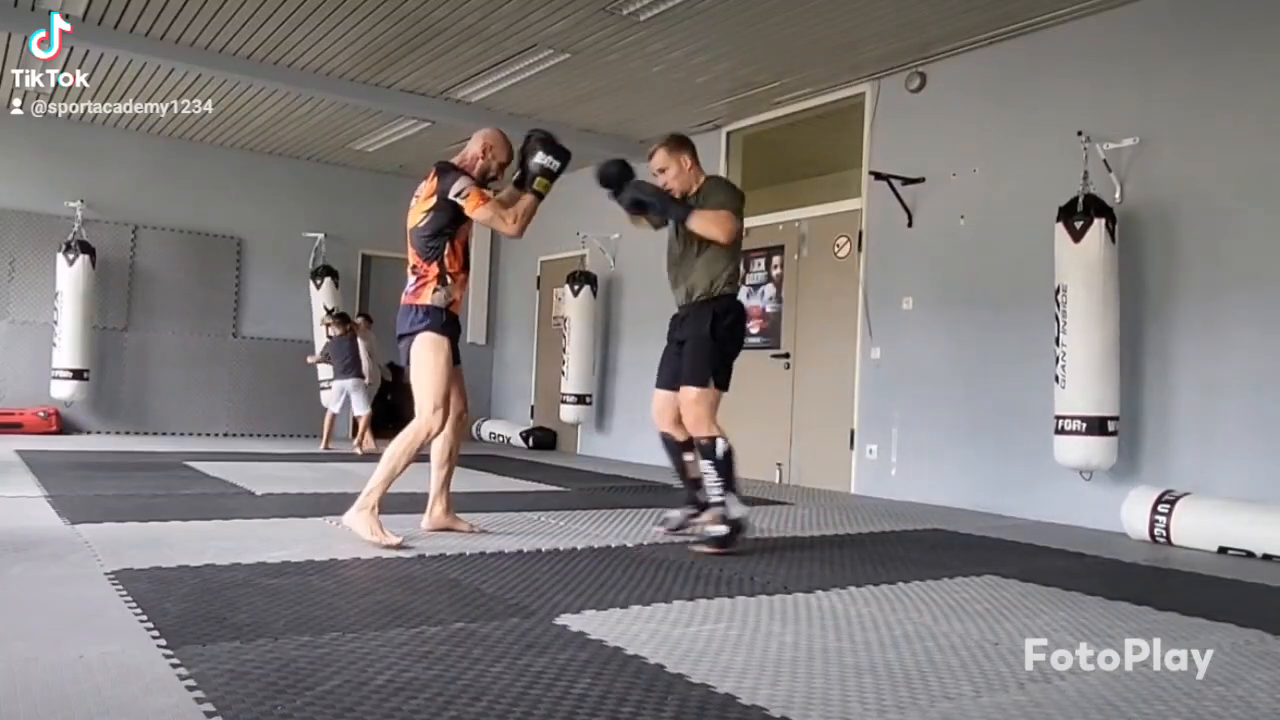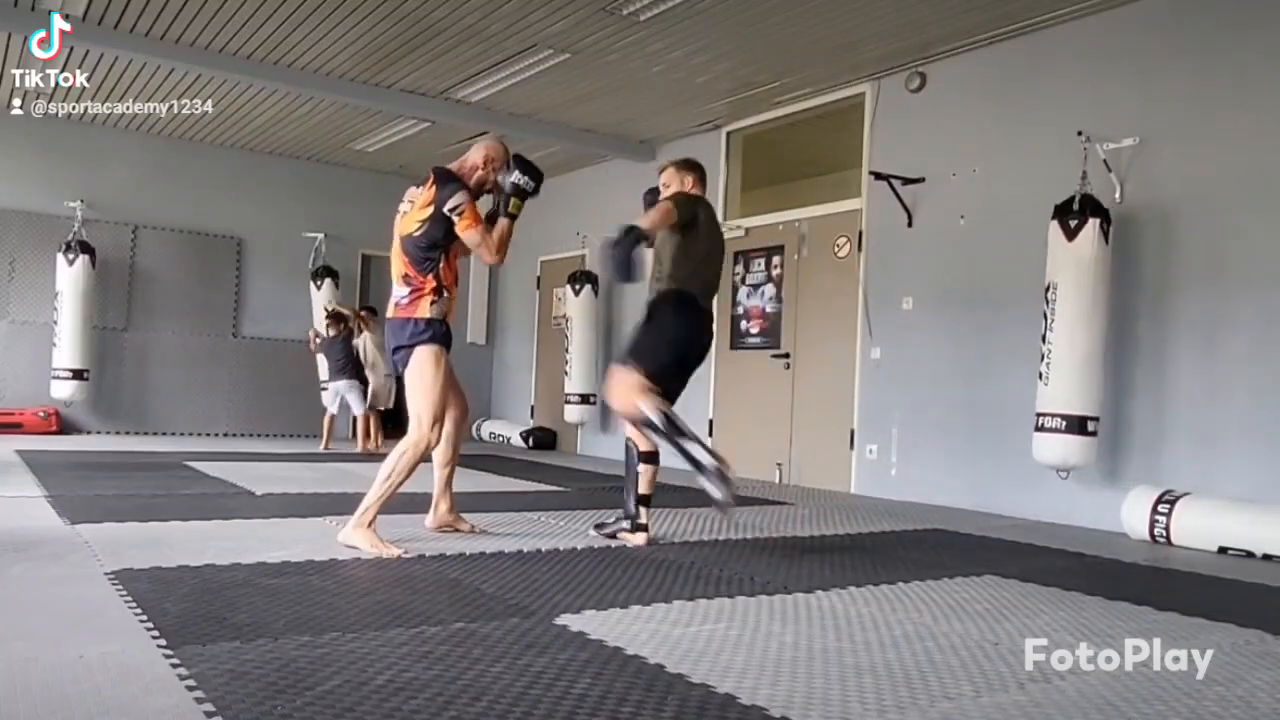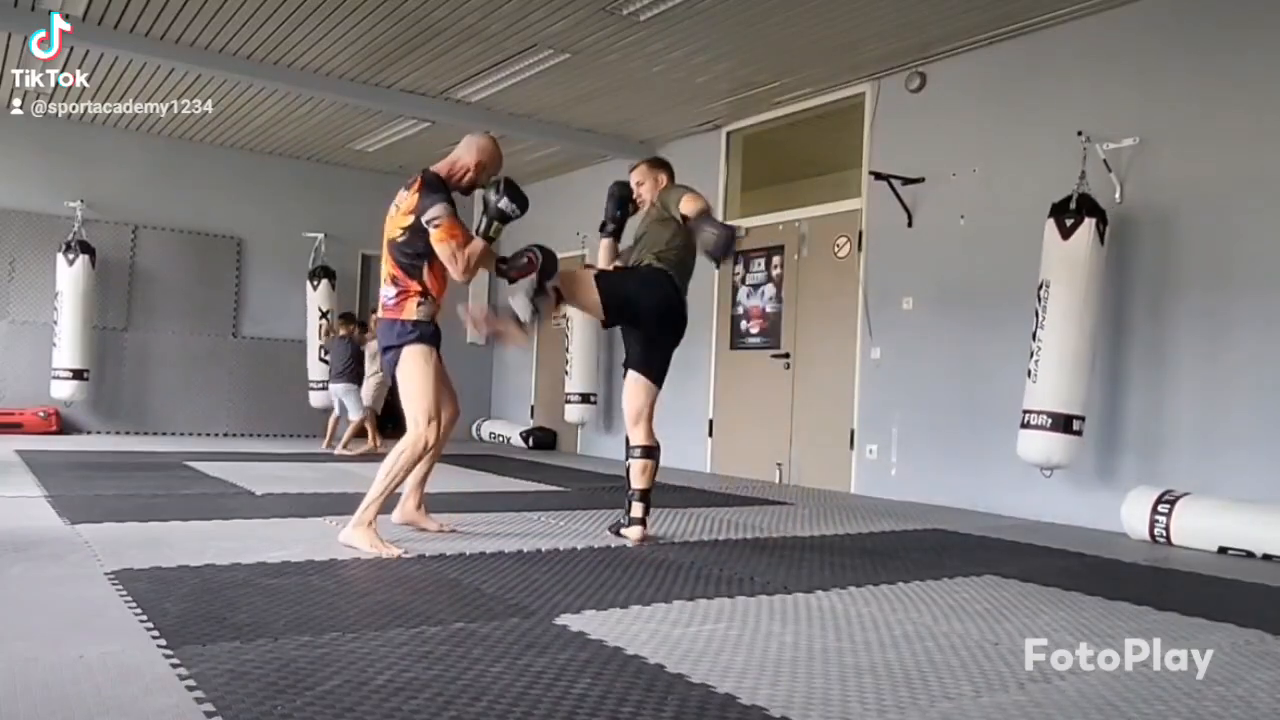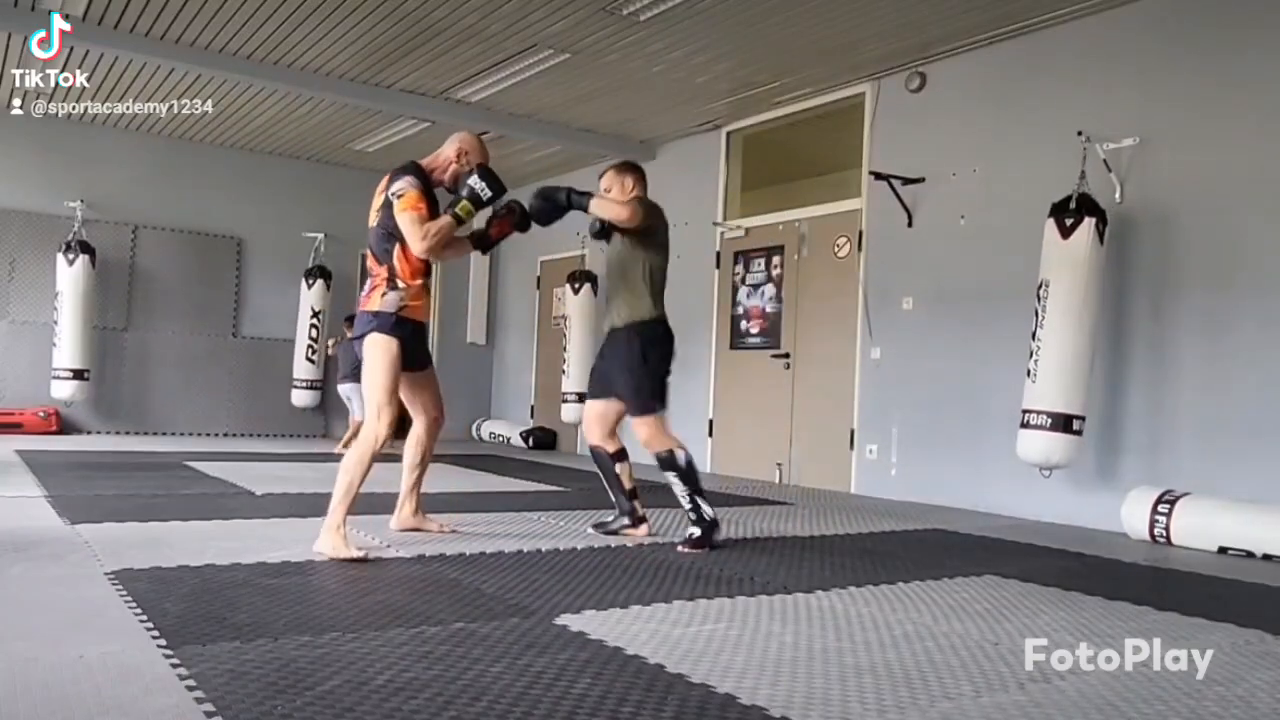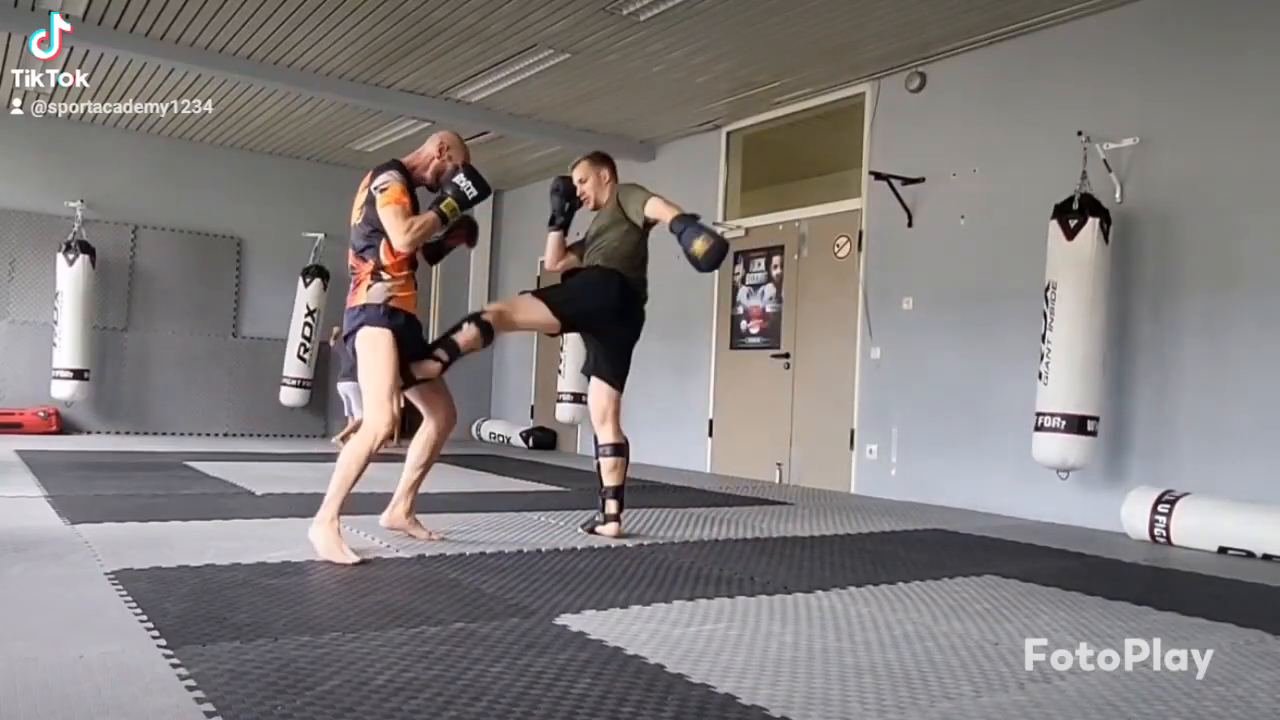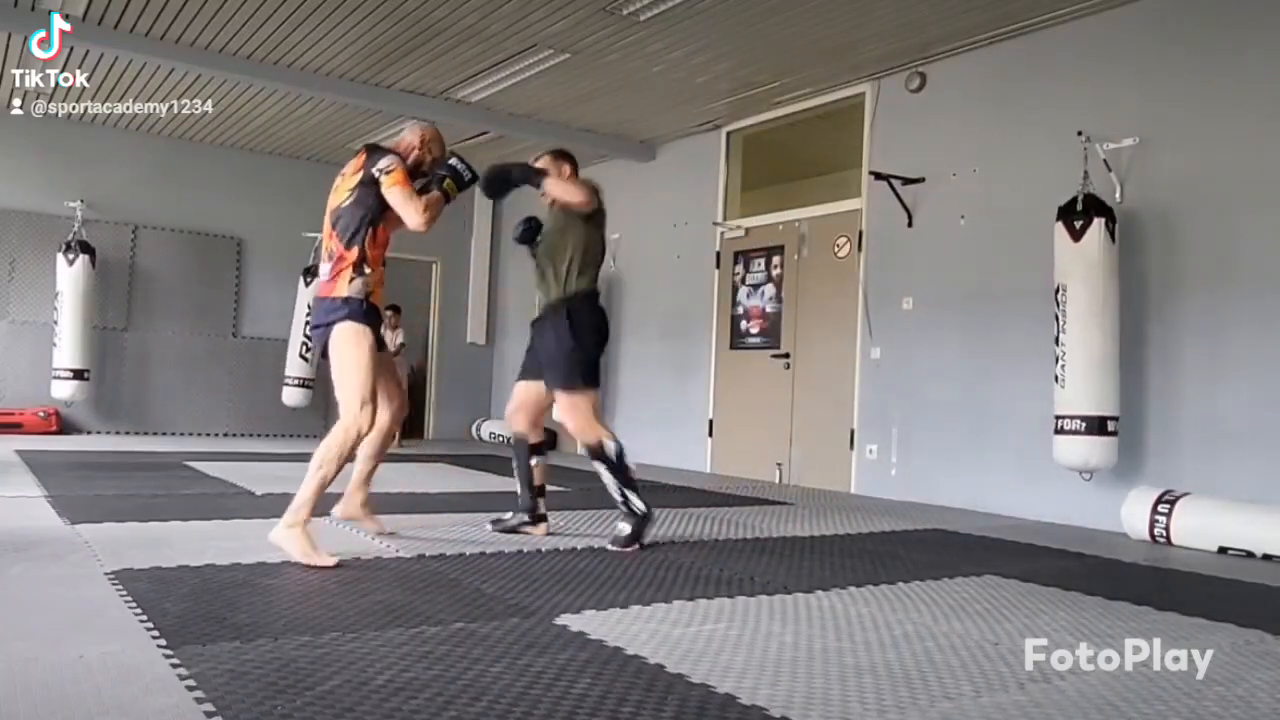
dt=0.3s
person 1, frame 1
left shoulder: (444, 183)
right shoulder: (455, 181)
left elbow: (499, 209)
right elbow: (512, 226)
left wrist: (524, 178)
right wrist: (542, 181)
left hip: (434, 315)
right hip: (428, 314)
left knee: (457, 413)
right knee: (432, 419)
left ankle: (438, 509)
right ankle: (364, 509)
person 1, frame 2
left shoulder: (426, 189)
right shoulder: (451, 193)
right elbow: (493, 254)
left wrist: (501, 207)
right wrist: (514, 202)
left hip: (413, 321)
right hip: (420, 324)
left knee: (456, 411)
right knee: (425, 432)
left ankle: (442, 508)
right ankle: (360, 524)
person 1, frame 3
left shoulder: (428, 189)
right shoulder: (435, 199)
left elbow: (450, 257)
right elbow: (460, 270)
right wrist: (493, 222)
left hip: (412, 323)
right hip: (406, 324)
left knee: (447, 412)
right knee: (425, 431)
left ankle: (409, 505)
right ankle: (360, 523)
person 1, frame 4
left shoulder: (422, 189)
right shoulder: (407, 181)
left elbow: (437, 247)
right elbow: (421, 244)
left wrist: (486, 236)
right wrist: (466, 204)
left hip: (407, 321)
right hip: (384, 317)
left knee: (430, 416)
right knee: (380, 425)
left ankle: (407, 510)
right ankle: (331, 530)
person 1, frame 5
left shoulder: (395, 184)
right shoulder: (389, 176)
right elbow: (402, 234)
left wrist: (441, 243)
right wrist: (451, 203)
left hip: (395, 315)
right hip: (375, 312)
left knee: (442, 413)
right knee: (382, 419)
left ankle: (399, 509)
right ankle: (325, 522)
person 1, frame 6
left shoulder: (365, 171)
right shoulder: (384, 160)
right elbow: (419, 218)
left wrist: (435, 191)
right wrist: (447, 185)
left hip: (352, 305)
right hip: (347, 303)
left knee: (393, 401)
right knee: (358, 419)
left ankle: (355, 499)
right ankle: (292, 523)
person 2, frame 1
left shoulder: (721, 191)
right shoulder: (682, 200)
left elbow: (724, 230)
right elbow: (644, 214)
left wrist: (681, 205)
right wrist: (622, 188)
left hip: (713, 317)
right hip: (688, 318)
left knee: (697, 414)
right knee: (665, 413)
left ankle: (728, 518)
right ankle: (702, 501)
person 2, frame 2
left shoulder: (690, 203)
right shoulder: (700, 228)
left elbow: (664, 213)
left wrist: (634, 231)
right wrist: (651, 235)
left hip: (673, 315)
right hip: (691, 323)
left knee: (623, 392)
right knee: (633, 421)
left ankle: (705, 461)
right ankle: (634, 521)
person 2, frame 3
left shoulder: (676, 196)
right shoulder: (652, 223)
left elbow: (692, 203)
right elbow: (606, 267)
left wrist: (705, 221)
right wrist: (612, 223)
left hip: (646, 287)
right hip: (669, 314)
left knee: (545, 267)
right knee: (637, 420)
left ankle: (516, 321)
right ankle: (635, 519)
person 2, frame 4
left shoulder: (647, 214)
right shoulder: (628, 235)
left elbow: (624, 212)
left wrist: (573, 197)
right wrist: (605, 236)
left hip: (642, 338)
right hip: (620, 338)
left knee: (652, 436)
right knee: (595, 429)
left ankle: (702, 518)
right ankle: (631, 515)
person 2, frame 5
left shoulder: (625, 199)
right shoulder: (596, 233)
left elbow: (657, 206)
right elbow: (553, 262)
left wrist: (686, 225)
right wrist: (560, 217)
left hip: (601, 289)
right hip: (624, 312)
left knee: (501, 312)
right knee: (605, 419)
left ankle: (434, 361)
right ankle: (611, 513)
person 2, frame 6
left shoulder: (583, 197)
right shoulder: (559, 227)
left elbow: (576, 196)
left wrist: (527, 173)
right wrist: (534, 243)
left hip: (575, 318)
right hip: (553, 321)
left knee: (580, 424)
right knee: (520, 418)
left ankle: (634, 509)
right ankle: (531, 512)
